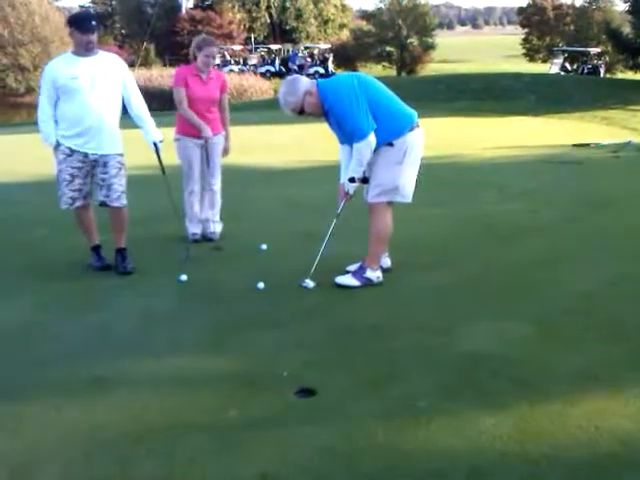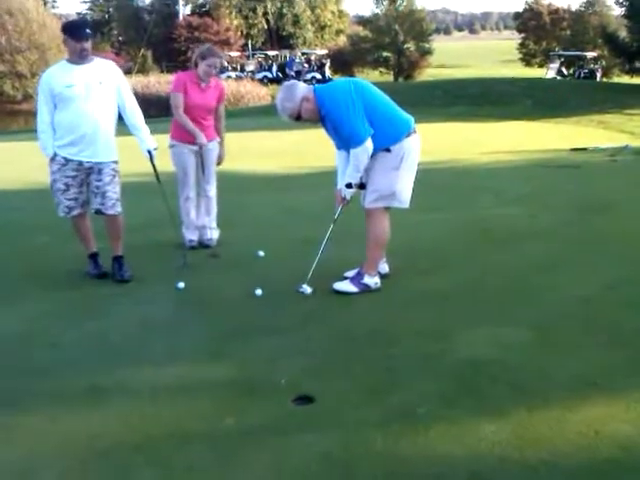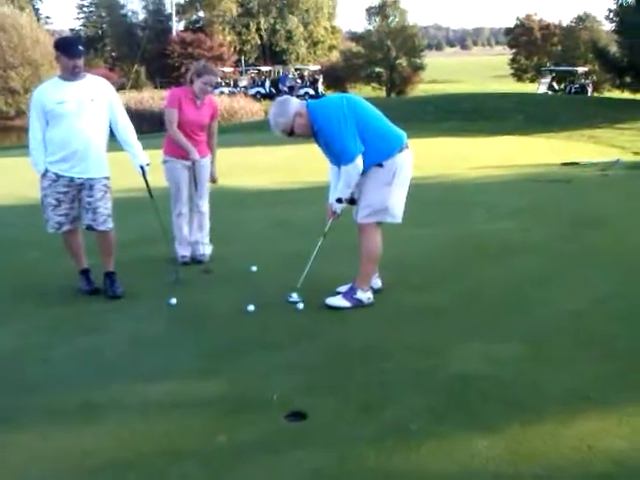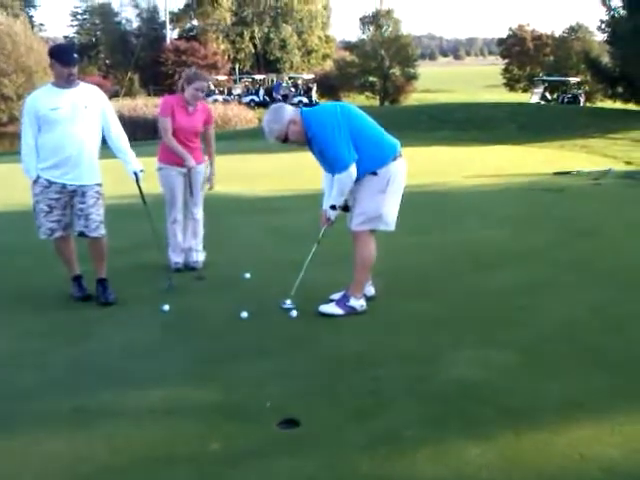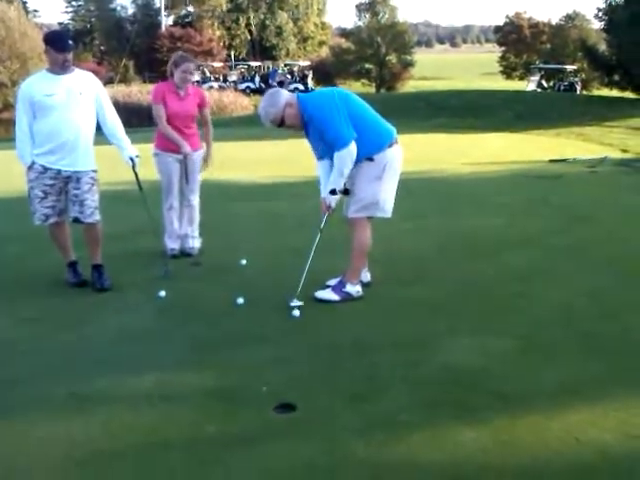
dt=0.3s
person 1, frame 1
left shoulder: (114, 63)
right shoulder: (55, 68)
left elbow: (134, 100)
right elbow: (45, 109)
left wrist: (151, 131)
right wrist: (53, 141)
left hip: (109, 147)
right hip: (71, 148)
left knee: (116, 201)
right knee: (78, 202)
left ankle: (121, 252)
right ankle: (95, 250)
person 1, frame 2
left shoulder: (109, 69)
right shoulder: (51, 77)
left elbow: (130, 108)
right elbow: (45, 119)
left wrist: (146, 140)
right wrist: (49, 152)
left hip: (104, 155)
right hip: (67, 157)
left knee: (112, 209)
right knee: (76, 211)
left ankle: (118, 259)
right ankle: (93, 257)
person 1, frame 3
left shoulder: (102, 86)
right shoulder: (43, 93)
left elbow: (122, 124)
right elbow: (36, 135)
left wrist: (138, 155)
right wrist: (41, 169)
left hip: (95, 171)
right hip: (58, 173)
left knee: (104, 224)
right knee: (67, 226)
left ankle: (110, 275)
right ankle: (84, 273)
person 1, frame 4
left shoulder: (94, 94)
right shoulder: (36, 100)
left elbow: (114, 131)
right elbow: (29, 142)
left wrist: (131, 162)
right wrist: (33, 175)
left hip: (87, 179)
right hip: (50, 180)
left knee: (95, 231)
right knee: (59, 233)
left ankle: (102, 281)
right ankle: (76, 279)
person 1, frame 5
left shoulder: (89, 80)
right shoulder: (30, 86)
left elbow: (109, 117)
right elbow: (23, 127)
left wrist: (126, 148)
right wrist: (27, 161)
left hip: (82, 165)
right hip: (45, 166)
left knee: (91, 218)
right knee: (54, 219)
left ankle: (97, 267)
right ankle: (71, 265)
person 2, frame 1
left shoulder: (339, 93)
right shoulder: (329, 100)
left elbow: (365, 140)
right elbow: (347, 141)
left wrist: (353, 178)
right wrist: (344, 180)
left hip: (400, 139)
right hip: (387, 141)
left knee: (379, 202)
right knee: (377, 200)
left ankle: (371, 270)
right ankle: (380, 257)
person 2, frame 2
left shoulder: (336, 99)
right shoulder: (326, 105)
left elbow: (362, 145)
right elbow: (344, 146)
left wrist: (350, 184)
right wrist: (341, 185)
left hip: (397, 144)
right hip: (384, 146)
left knee: (376, 208)
right knee: (374, 206)
left ankle: (369, 276)
right ankle: (378, 263)
person 2, frame 3
left shoulder: (329, 115)
right shoulder: (319, 119)
left elbow: (352, 163)
right elbow: (338, 161)
left wrist: (340, 199)
right wrist: (333, 199)
left hip: (389, 159)
right hip: (377, 162)
left knee: (369, 223)
right knee: (367, 221)
left ankle: (362, 291)
right ankle: (370, 278)
person 2, frame 4
left shoulder: (322, 122)
right shoulder: (313, 127)
left elbow: (346, 170)
right elbow: (332, 168)
left wrist: (334, 205)
right wrist: (327, 205)
left hip: (383, 168)
right hip: (371, 170)
left knee: (362, 231)
right knee: (360, 229)
left ankle: (355, 298)
right ankle: (364, 286)
person 2, frame 5
left shoulder: (321, 105)
right shoulder: (309, 118)
left elbow: (347, 149)
right elbow: (324, 157)
left wrist: (334, 190)
right wrist: (325, 193)
left hip: (379, 155)
right hip: (365, 158)
left knee: (359, 218)
right knee: (356, 216)
left ankle: (351, 284)
right ankle: (359, 272)
person 3, frame 1
left shoulder: (220, 78)
right shoulder: (182, 73)
left elbow: (224, 110)
right elbow: (182, 107)
left wrist: (227, 138)
right wrist: (202, 127)
left hip: (214, 136)
right hip: (188, 137)
left knee: (213, 182)
right knee: (192, 183)
left ankle: (211, 225)
right ankle: (193, 227)
person 3, frame 2
left shoulder: (218, 86)
right shoulder: (181, 79)
left elbow: (219, 118)
right elbow: (178, 112)
left wrist: (221, 146)
right wrist: (197, 133)
left hip: (209, 142)
right hip: (183, 143)
left knee: (208, 188)
right knee: (187, 190)
left ankle: (208, 232)
right ankle: (190, 234)
person 3, frame 3
left shoulder: (212, 104)
right shoulder: (176, 95)
left elbow: (212, 136)
right elbow: (172, 128)
left wrist: (213, 165)
right wrist: (190, 149)
left hip: (201, 158)
right hip: (175, 159)
left knee: (201, 204)
right knee: (180, 205)
left ankle: (201, 247)
right ankle: (183, 249)
person 3, frame 4
left shoulder: (205, 110)
right shoulder: (168, 103)
left elbow: (210, 141)
right elbow: (166, 136)
left wrist: (212, 170)
right wrist: (186, 157)
left hip: (197, 165)
right hip: (170, 165)
left knee: (195, 210)
right knee: (175, 211)
left ankle: (195, 254)
right ankle: (176, 256)
person 3, frame 5
left shoulder: (198, 93)
right shoulder: (160, 90)
left elbow: (207, 123)
right elbow: (161, 124)
left wrist: (208, 151)
right wrist: (181, 143)
left hip: (194, 151)
right hip: (167, 152)
left knee: (192, 197)
right knee: (171, 197)
left ankle: (191, 240)
right ankle: (172, 242)
